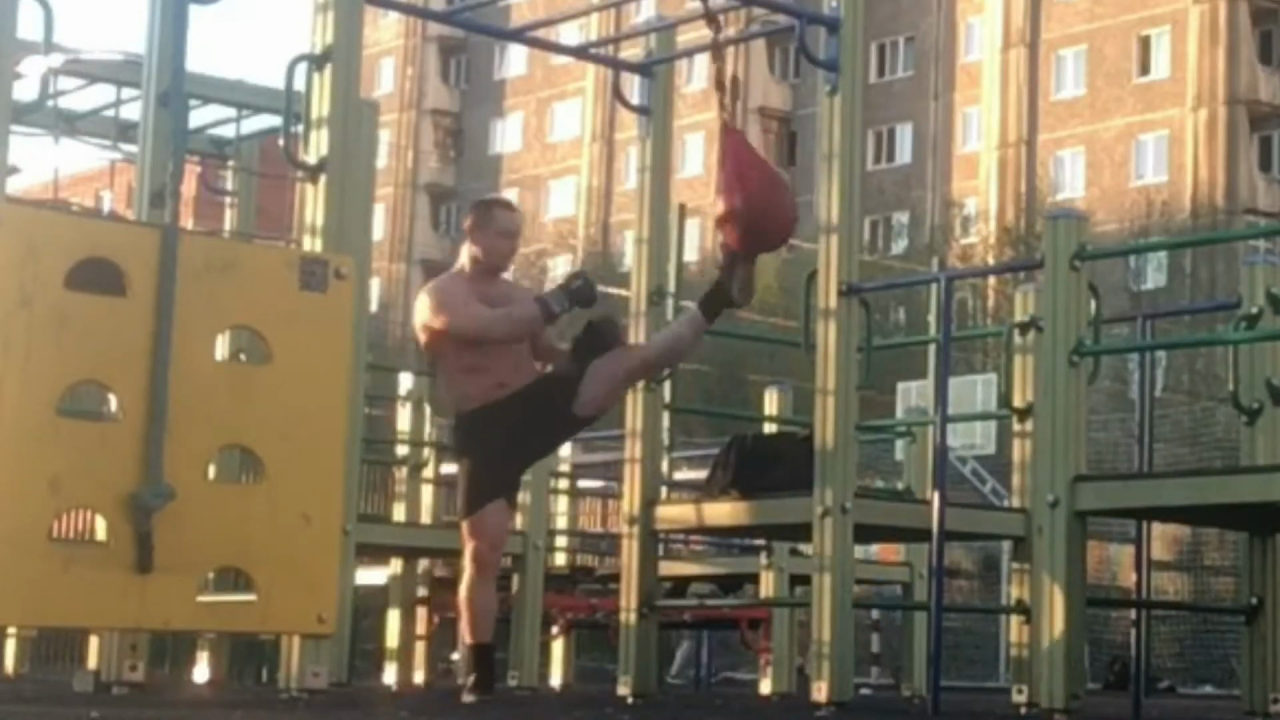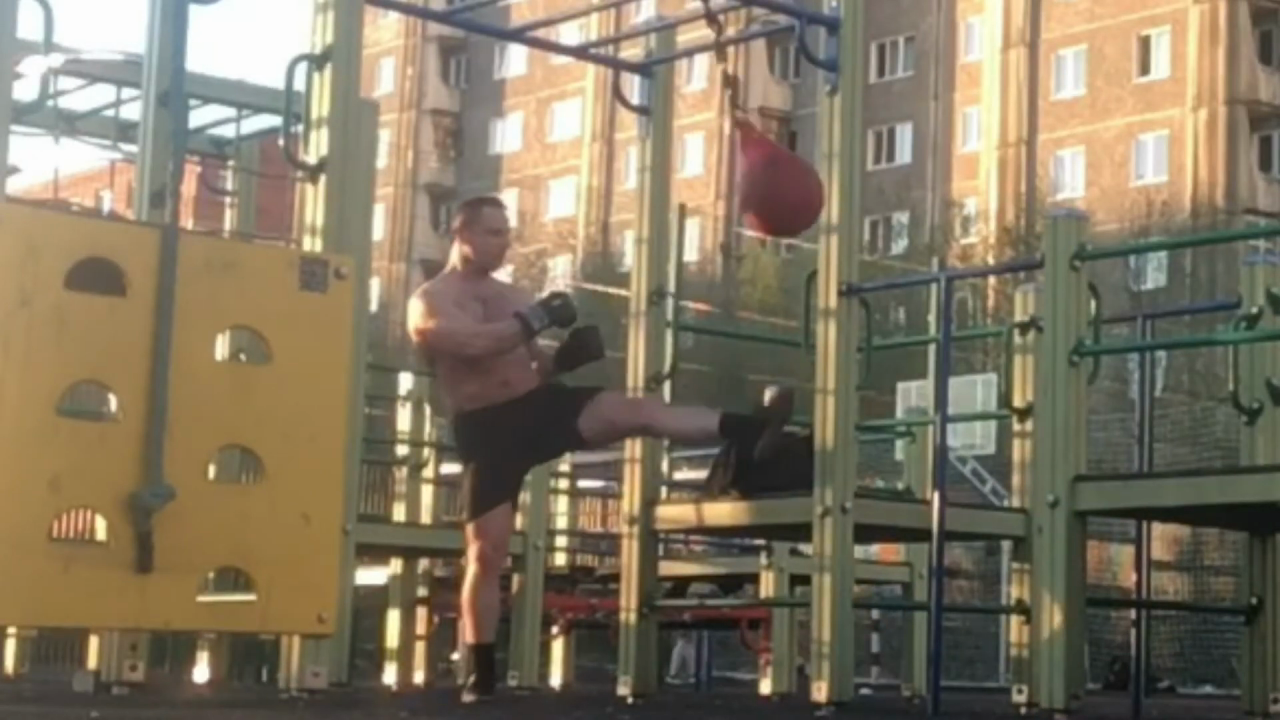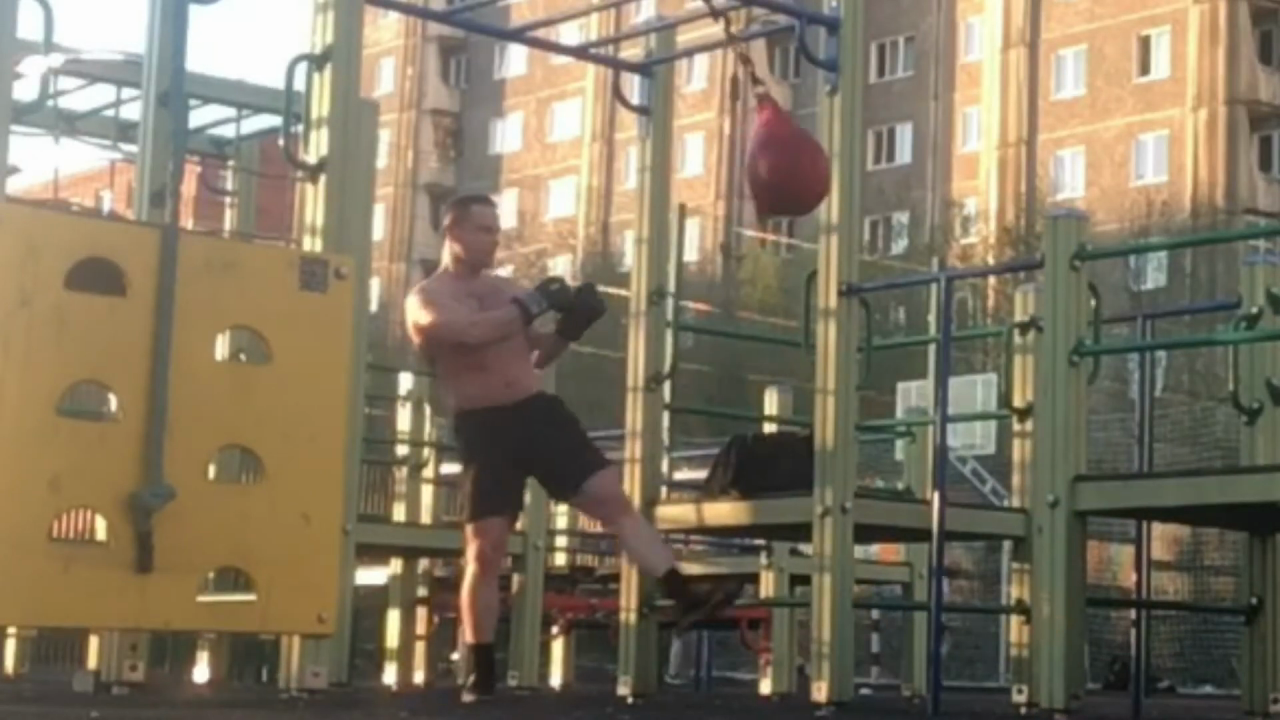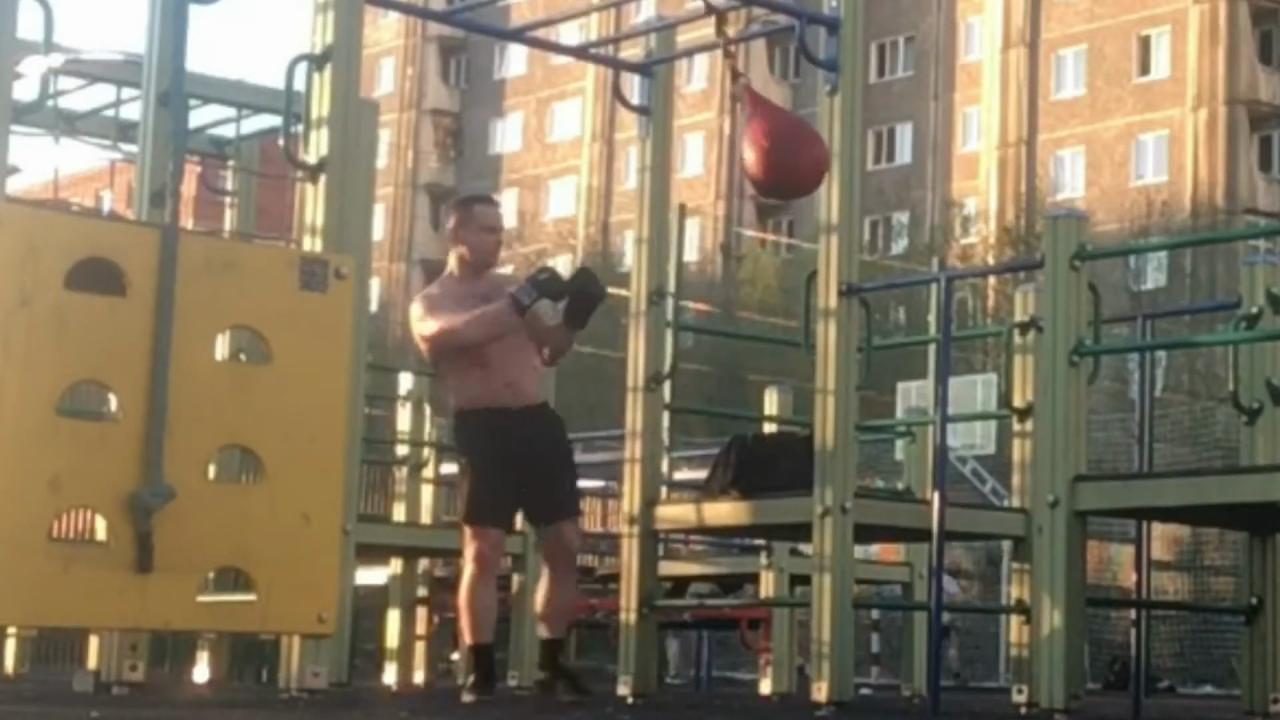
dt=0.1s
person 1, frame 1
left shoulder: (516, 294)
right shoulder: (437, 295)
left elbow: (550, 358)
right elbow: (491, 328)
left wrist: (581, 346)
right wrist: (557, 302)
left hip: (536, 403)
right hip: (483, 427)
left knee: (611, 363)
right knee: (483, 548)
right ankle: (479, 672)
person 1, frame 2
left shoulder: (507, 294)
right shoulder: (430, 299)
right elbow: (475, 343)
left wrist: (567, 354)
right wrist: (536, 318)
left hip: (542, 409)
right hip: (487, 429)
left knee: (630, 411)
right knee: (486, 549)
left ankle: (746, 428)
right ankle: (481, 673)
person 1, frame 3
left shoulder: (503, 286)
right shoulder: (425, 298)
right elbow: (473, 332)
left wrist: (567, 330)
right wrist: (530, 301)
left hip: (539, 414)
right hip: (485, 429)
left knee: (611, 497)
right knee: (485, 551)
left ankle: (684, 595)
right ankle: (479, 673)
person 1, frame 4
left shoulder: (512, 286)
right shoulder: (433, 301)
left elbow: (550, 354)
right elbow: (468, 333)
left wrist: (576, 316)
right wrist: (524, 298)
left hip: (538, 423)
right hip: (486, 430)
left knee: (564, 548)
right knee: (484, 555)
left ankle: (552, 664)
right ankle: (482, 673)
